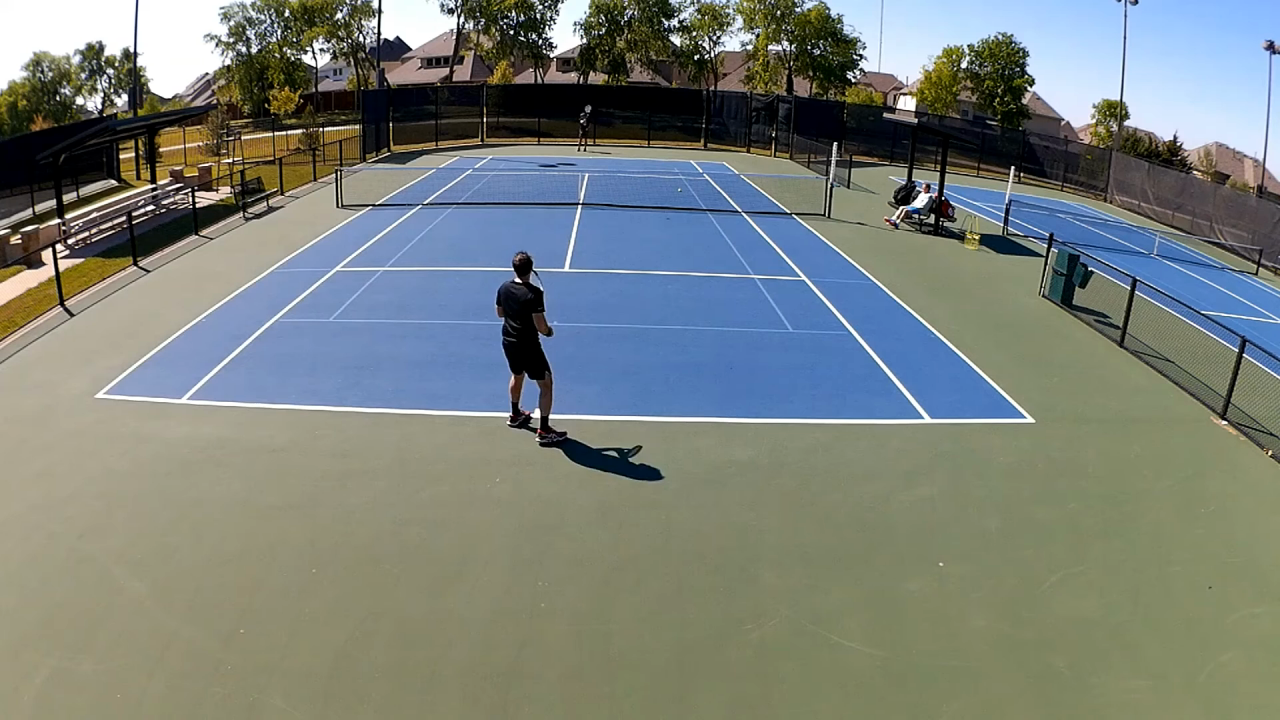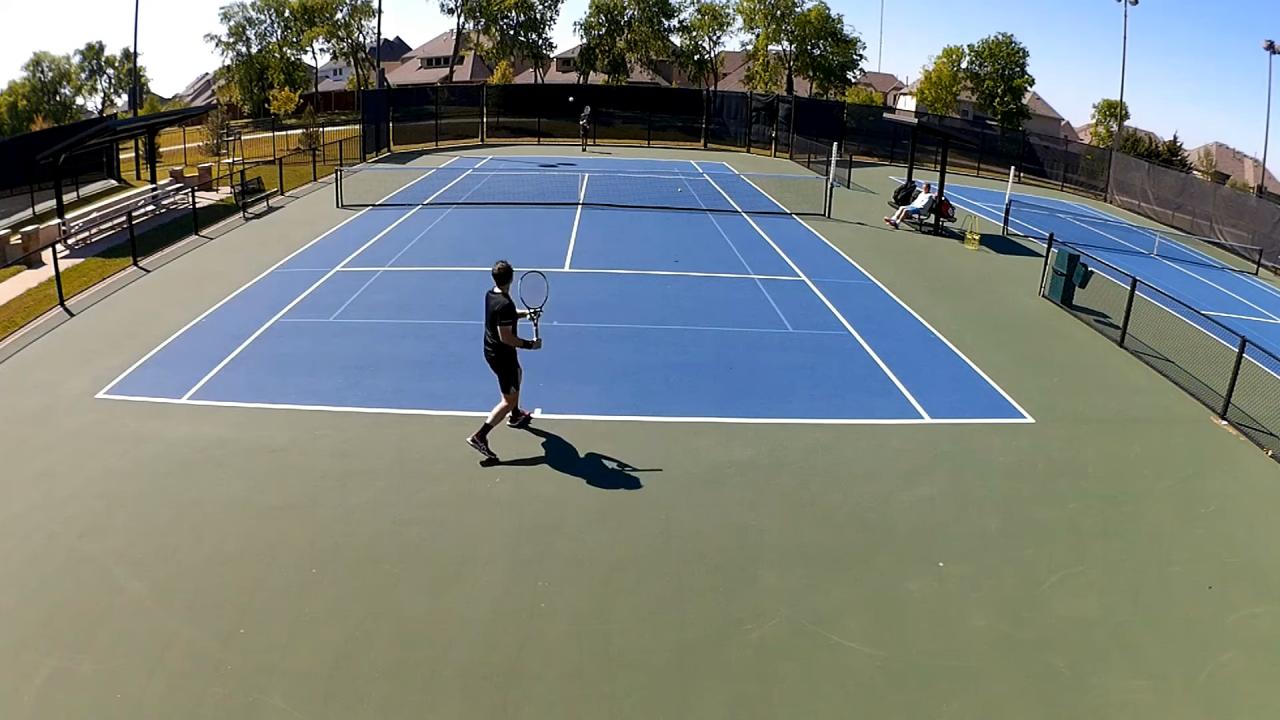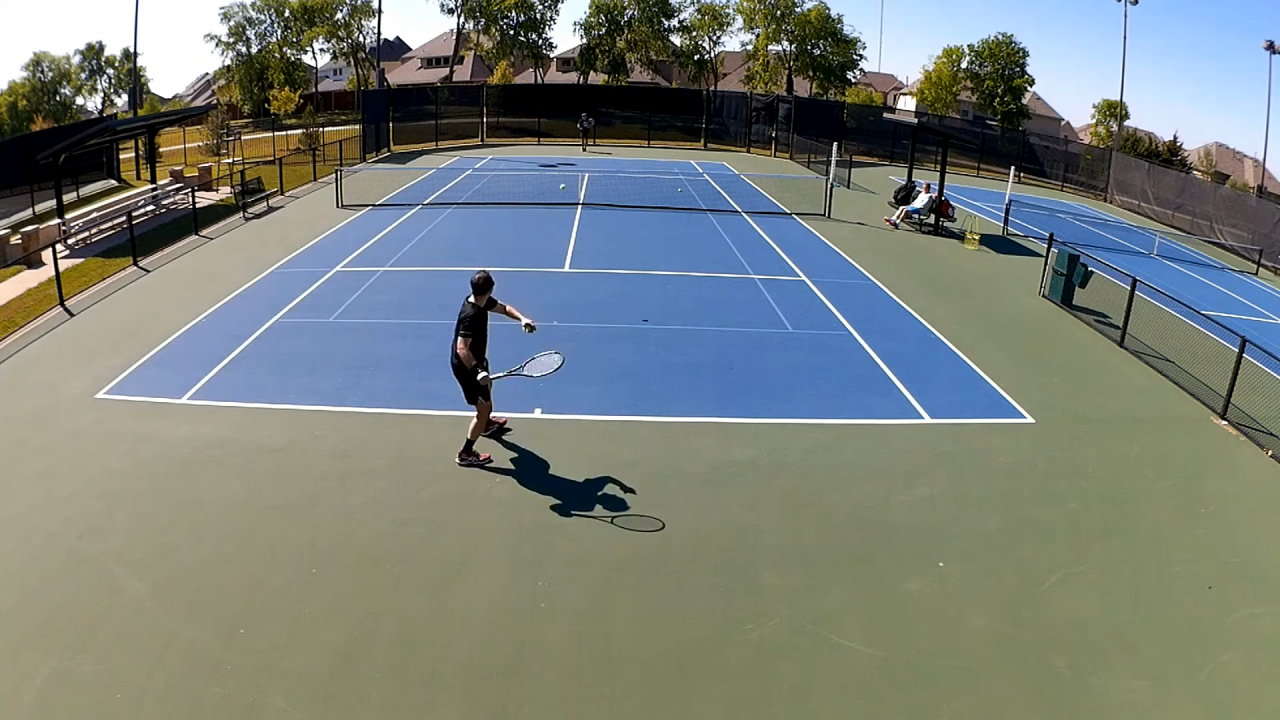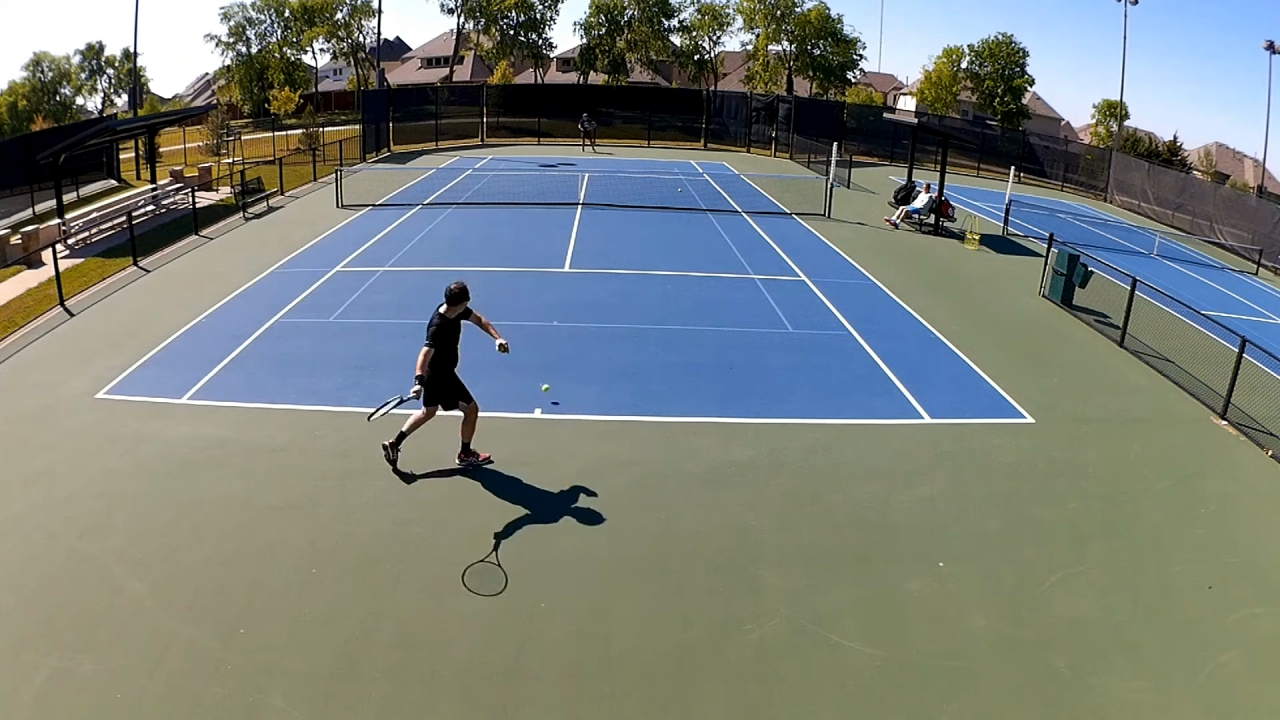
dt=0.3s
person 1, frame 1
left shoulder: (504, 288)
right shoulder: (534, 293)
left elbow: (500, 313)
right elbow: (540, 324)
right wrist: (548, 332)
left hip: (508, 341)
right hip: (527, 345)
left knee: (517, 376)
right knee: (546, 384)
left ankle: (515, 415)
right ankle: (544, 429)
person 1, frame 2
left shoulder: (491, 294)
right shoulder: (506, 304)
right elbow: (506, 337)
left wrist: (524, 313)
right wrist: (529, 344)
left hip: (490, 351)
right hip: (502, 354)
left knee: (516, 376)
right knee: (510, 400)
left ankle: (515, 415)
right ankle: (479, 436)
person 1, frame 3
left shoulder: (482, 302)
right shoulder: (471, 316)
left elbow: (503, 308)
right elbow: (462, 349)
left wrist: (523, 319)
right wrist: (478, 370)
left hip: (473, 363)
right hip: (467, 367)
left knee: (481, 392)
right knee: (484, 407)
left ankle: (487, 424)
right ankle: (466, 453)
person 1, frame 4
left shoulder: (456, 310)
right shoulder: (439, 326)
left elbow: (478, 319)
right elbow: (424, 356)
left wrist: (497, 338)
right wrist: (419, 381)
left hip: (435, 373)
right hip: (441, 376)
left knee: (427, 411)
right knee: (471, 410)
left ankle: (394, 444)
right ankle: (466, 454)
